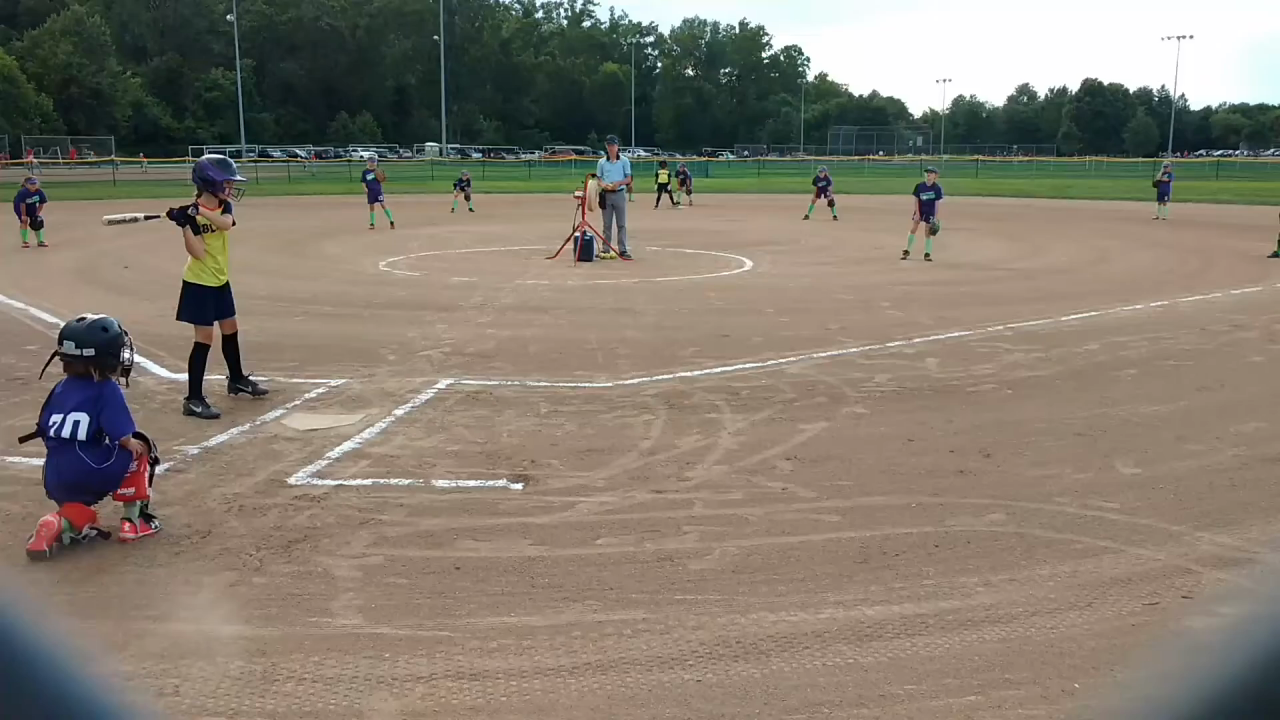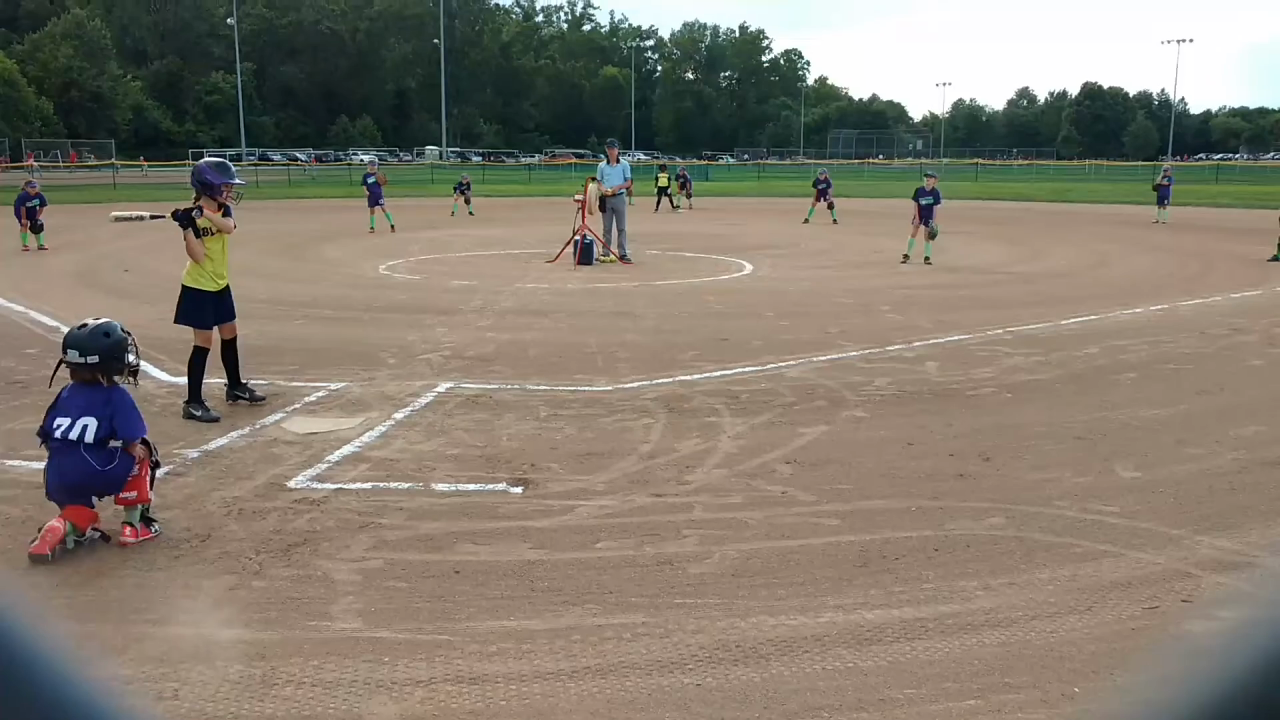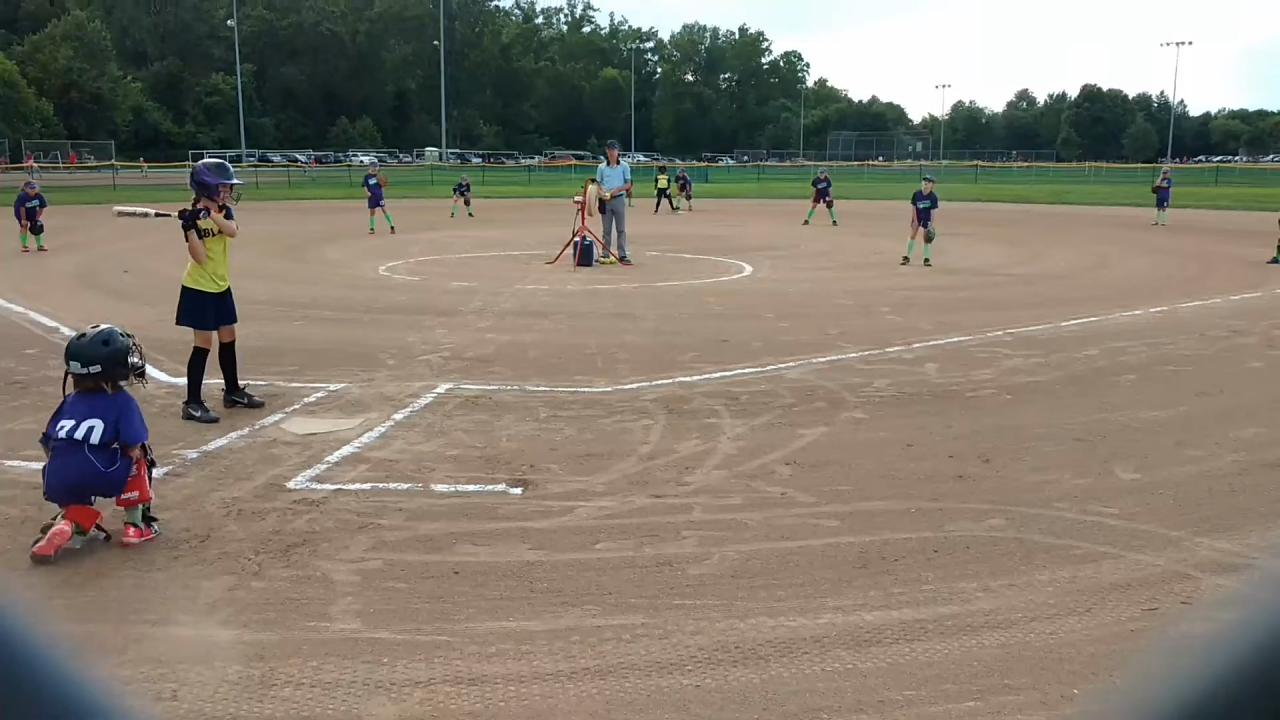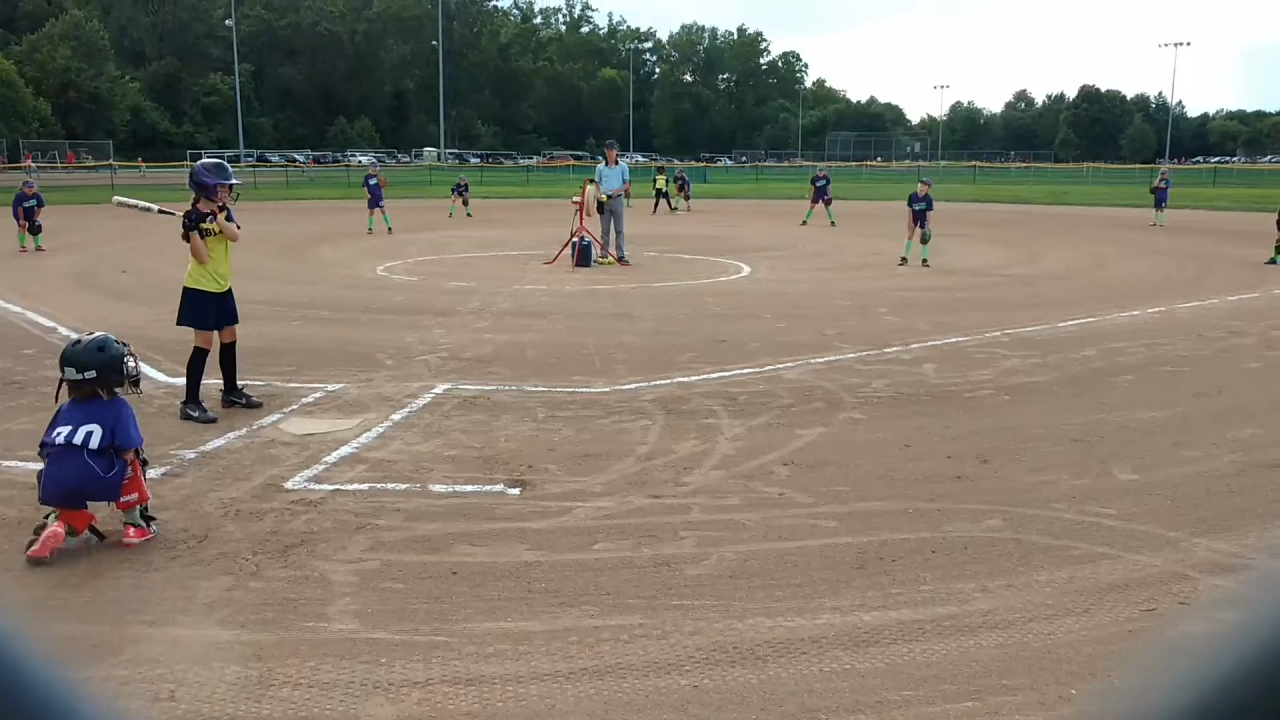
dt=0.1s
person 1, frame 1
left shoulder: (223, 206)
right shoulder: (191, 214)
left elbow: (227, 224)
right elbow: (197, 253)
left wrist: (199, 211)
right wrist: (184, 224)
left hip: (220, 280)
right hip: (199, 282)
left knee: (230, 329)
right knee: (204, 338)
left ankle: (237, 379)
right ankle: (193, 399)
person 1, frame 2
left shoulder: (222, 210)
right shoulder: (192, 217)
left elbow: (229, 228)
right elbow: (198, 257)
left wrist: (202, 213)
right wrist: (186, 226)
left hip: (220, 284)
right hip: (199, 287)
left knee: (230, 334)
right knee: (203, 342)
left ankle: (235, 386)
right ankle: (193, 403)
person 1, frame 3
left shoulder: (223, 210)
right shoulder: (191, 217)
left elbow: (232, 231)
right elbow: (200, 258)
left wrist: (209, 215)
right wrist: (190, 227)
left hip: (221, 286)
right hip: (199, 288)
left knee: (228, 337)
right knee: (203, 343)
left ankle: (233, 391)
right ankle: (192, 403)
person 1, frame 4
left shoulder: (223, 211)
right shoulder: (192, 218)
left elbow: (235, 236)
right elbow: (202, 258)
left wrist: (214, 218)
right wrist: (192, 227)
left hip: (222, 286)
right hip: (200, 288)
left knee: (229, 338)
right knee: (204, 343)
left ankle: (231, 392)
right ankle: (190, 403)
person 2, frame 1
left shoulder: (61, 388)
right shoulder: (108, 391)
left elbow: (43, 432)
right elbow: (124, 439)
right wrist: (134, 446)
left hip: (56, 477)
right hip: (91, 472)
left knee: (80, 516)
right knee: (140, 448)
left ankle: (58, 523)
right ankle: (133, 521)
person 2, frame 2
left shoulder: (67, 393)
right shoulder: (116, 395)
left elbow: (47, 437)
right elbow: (132, 445)
right wrist: (137, 450)
left hip: (57, 479)
right hip: (93, 474)
left knee: (82, 515)
right knee: (141, 453)
left ankle: (62, 527)
right ankle: (134, 524)
person 2, frame 3
left shoulder: (71, 400)
right shoulder: (122, 400)
left elbow: (48, 444)
right elbow: (132, 448)
right wrist: (134, 454)
left hip: (56, 481)
right hip: (95, 476)
left knee: (80, 514)
right knee: (137, 457)
left ankle: (65, 525)
right ankle: (137, 524)
person 2, frame 4
left shoulder: (66, 408)
right shoulder: (117, 407)
left elbow: (46, 452)
right elbow: (126, 452)
right wrist: (128, 456)
left hip: (52, 486)
right hip: (93, 481)
left knee: (74, 513)
right knee: (132, 460)
left ankle: (57, 526)
right ankle: (135, 525)
